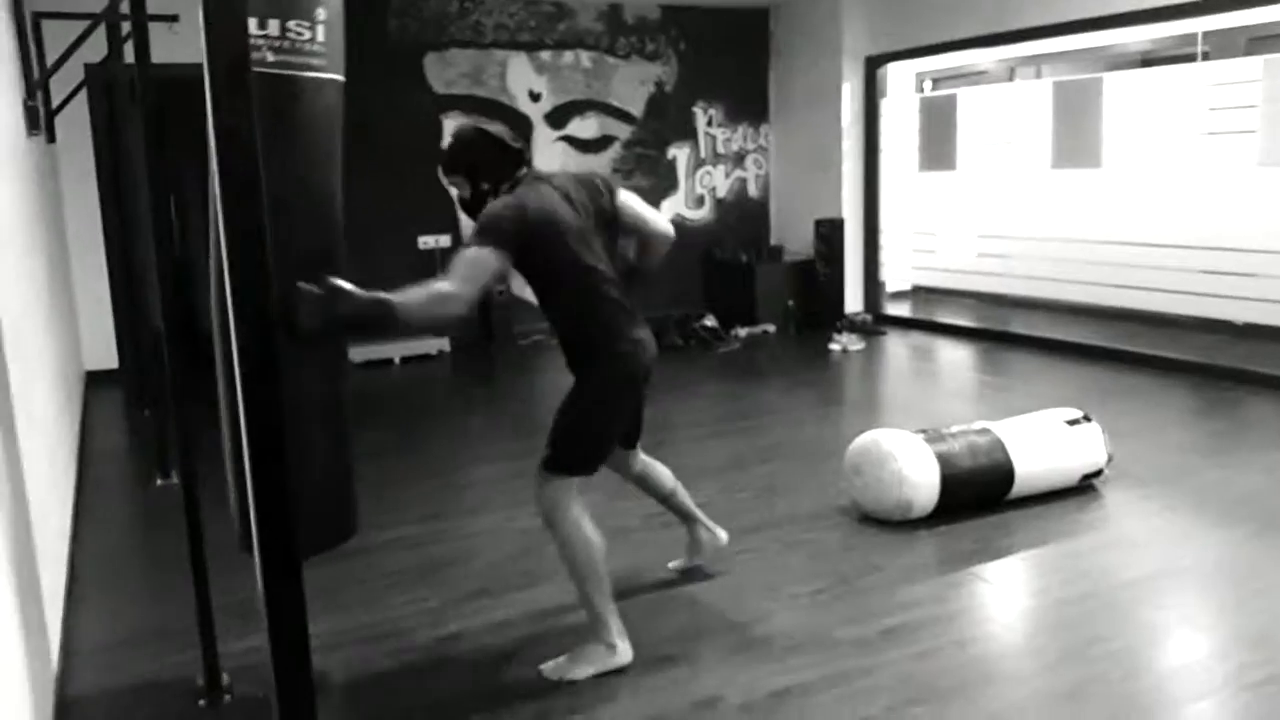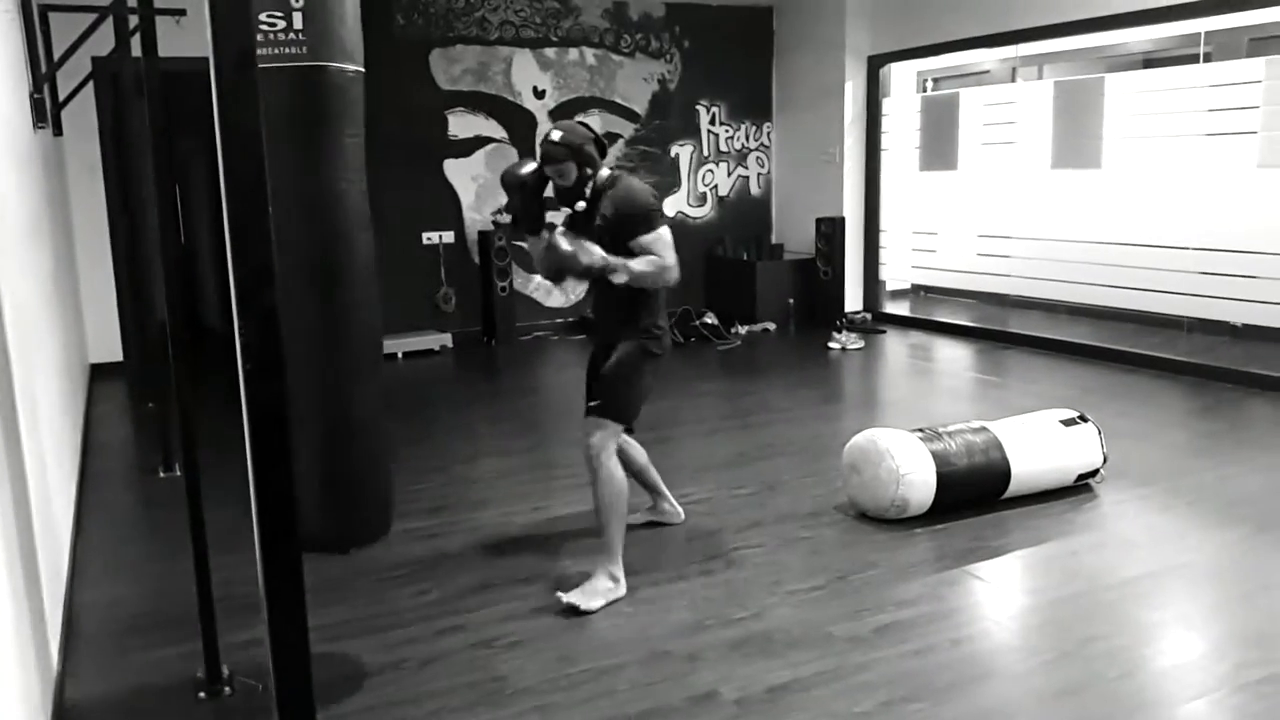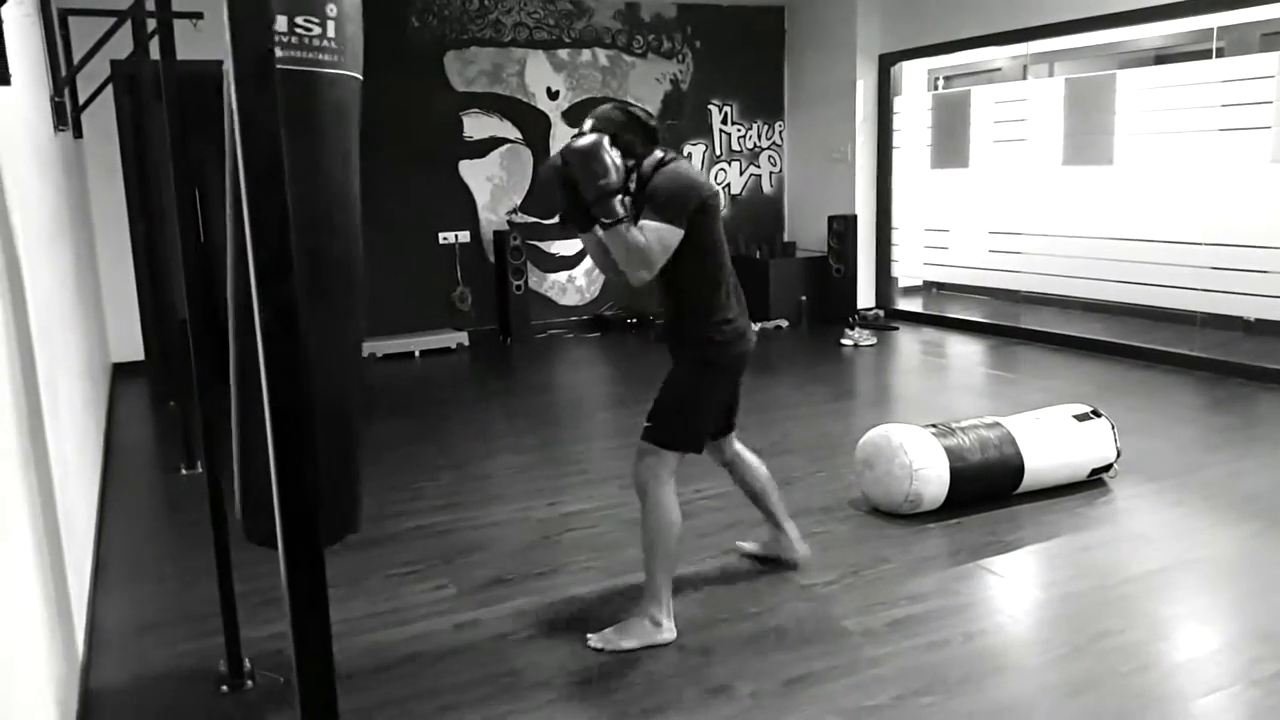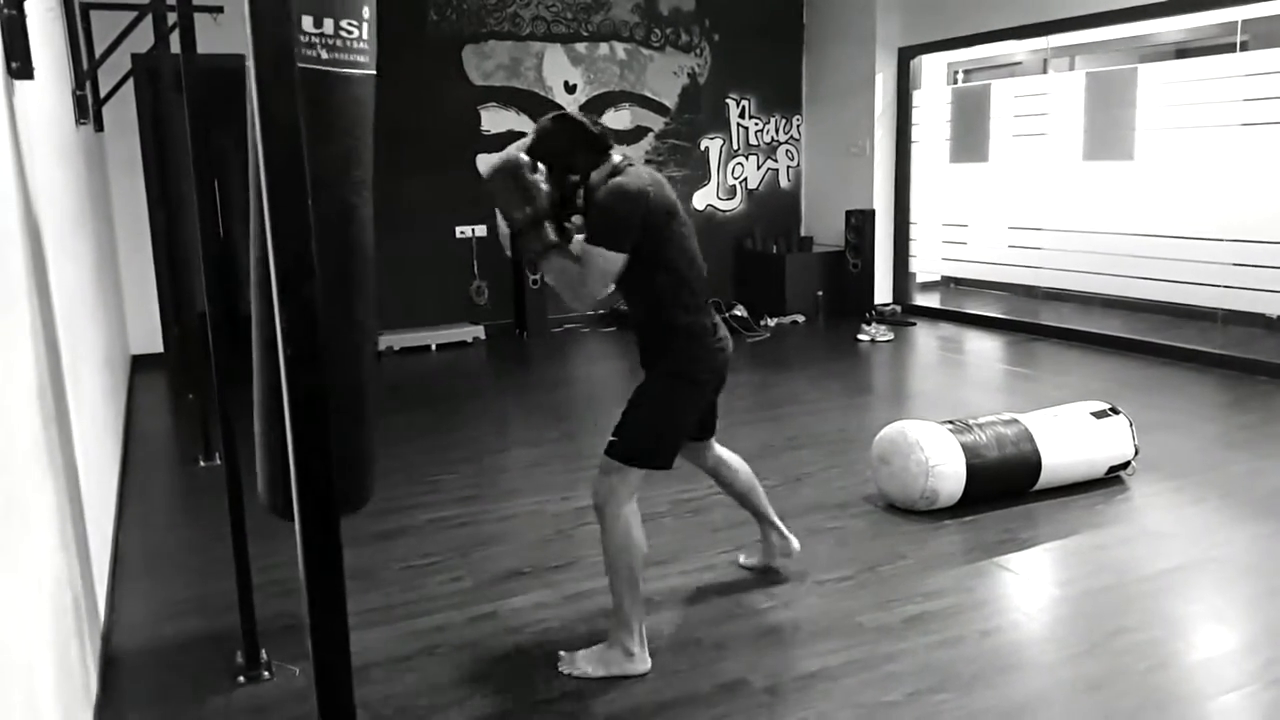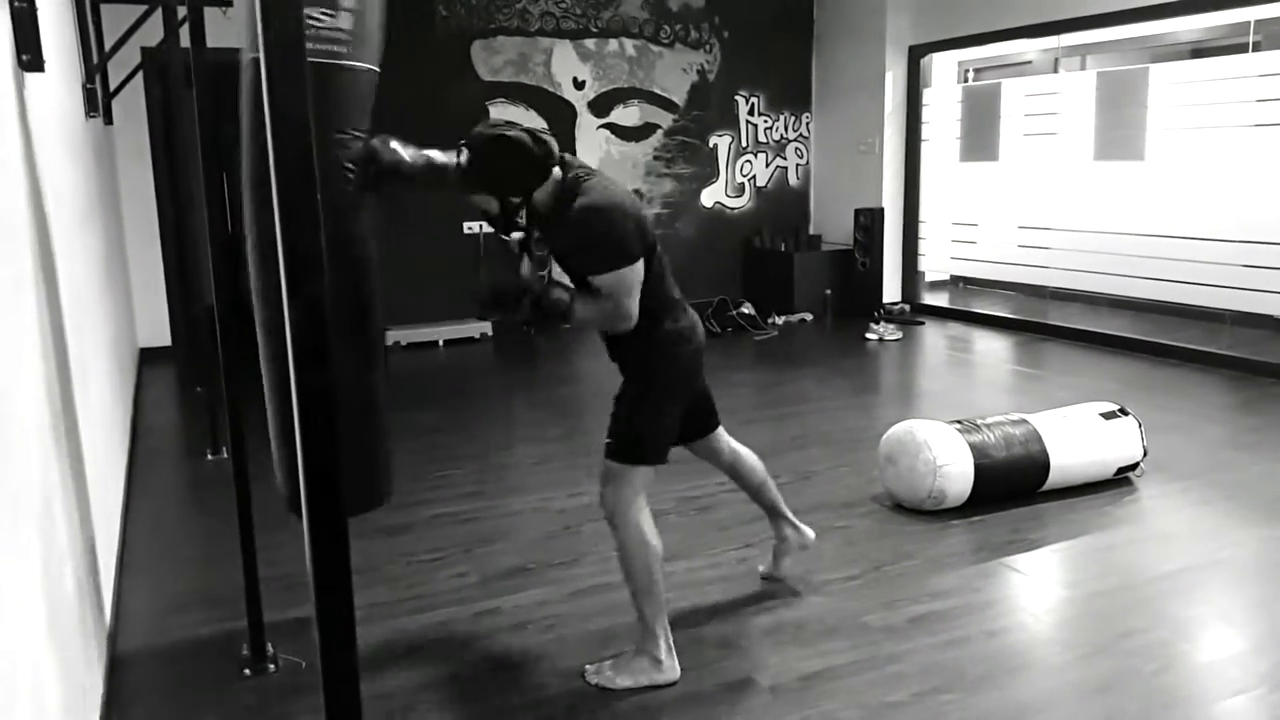
dt=1s
person 1, frame 1
left shoulder: (510, 213)
right shoulder: (583, 183)
left elbow: (452, 298)
right elbow: (660, 234)
left wrist: (369, 305)
left hip: (609, 361)
right hip: (633, 345)
left knee: (557, 500)
right knee: (625, 458)
left ankle: (610, 640)
right ankle: (703, 532)
person 1, frame 2
left shoulder: (632, 197)
right shoulder: (583, 207)
left elbow: (667, 272)
right elbow: (550, 267)
left wrist: (607, 265)
left hip: (638, 335)
right hip: (607, 335)
left knee: (598, 441)
right knee: (613, 436)
left ankle: (611, 573)
right ankle: (665, 504)
person 1, frame 3
left shoulder: (675, 184)
right shoulder: (651, 187)
left elbow: (638, 269)
right elbow: (618, 269)
left wrist: (606, 200)
right wrist: (582, 213)
left hip: (711, 345)
right hip: (718, 339)
left knee: (652, 472)
right knee: (722, 444)
left ankle: (654, 618)
right ankle: (783, 536)
person 1, frame 4
left shoulder: (624, 196)
right shoulder: (633, 182)
left elbow: (587, 290)
right elbow: (598, 262)
left wrist: (535, 234)
right wrist: (548, 232)
left hip: (684, 357)
right hip: (702, 347)
left knee: (612, 491)
right knee: (705, 450)
left ankle: (627, 645)
right ankle: (775, 540)
person 1, frame 5
left shoulder: (598, 212)
right shoulder: (556, 176)
left elbow: (623, 314)
right elbow: (465, 169)
left wrist: (551, 299)
right wrist: (409, 159)
left hip: (660, 352)
right hip: (673, 341)
left knee: (622, 499)
right knee: (711, 443)
left ankle: (657, 655)
right ankle: (788, 528)
